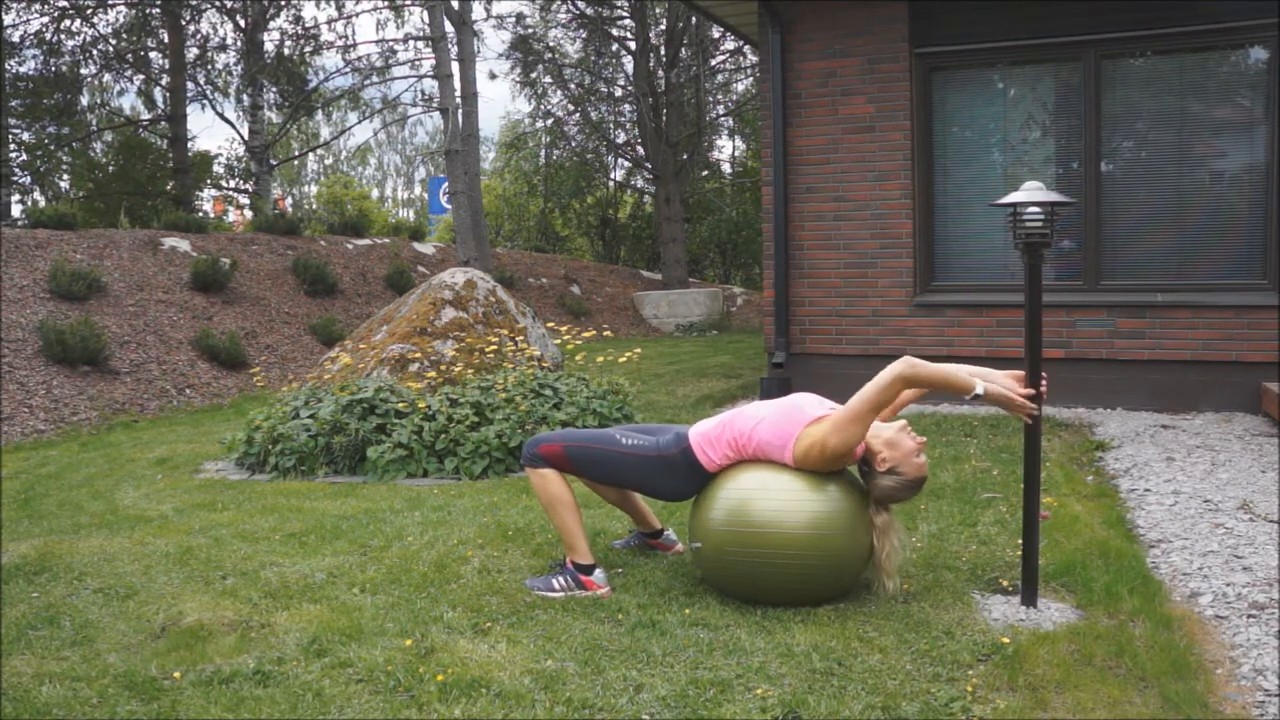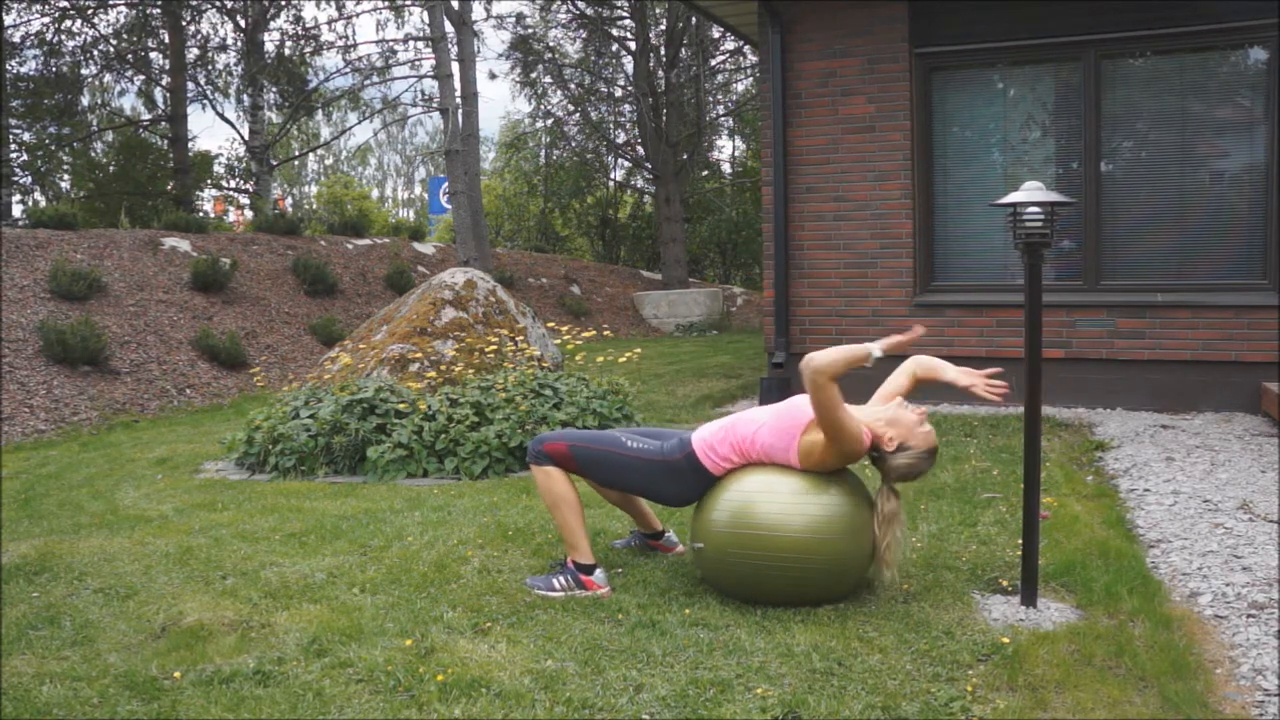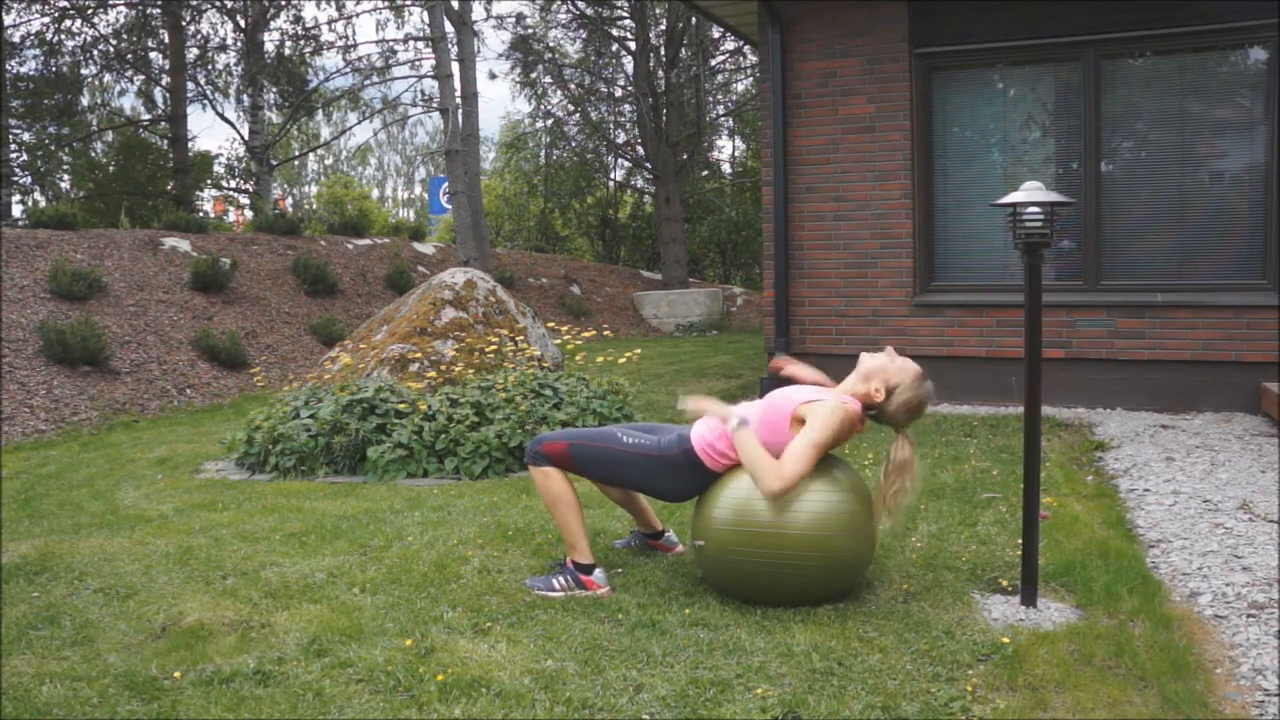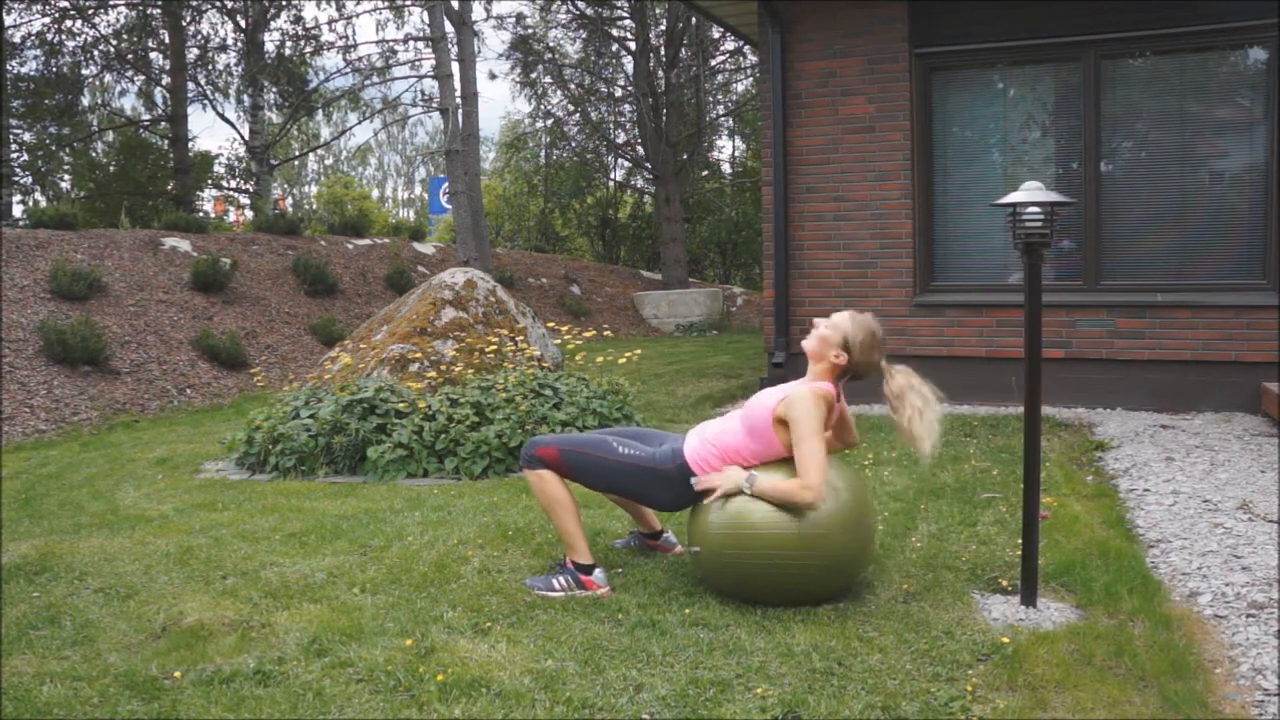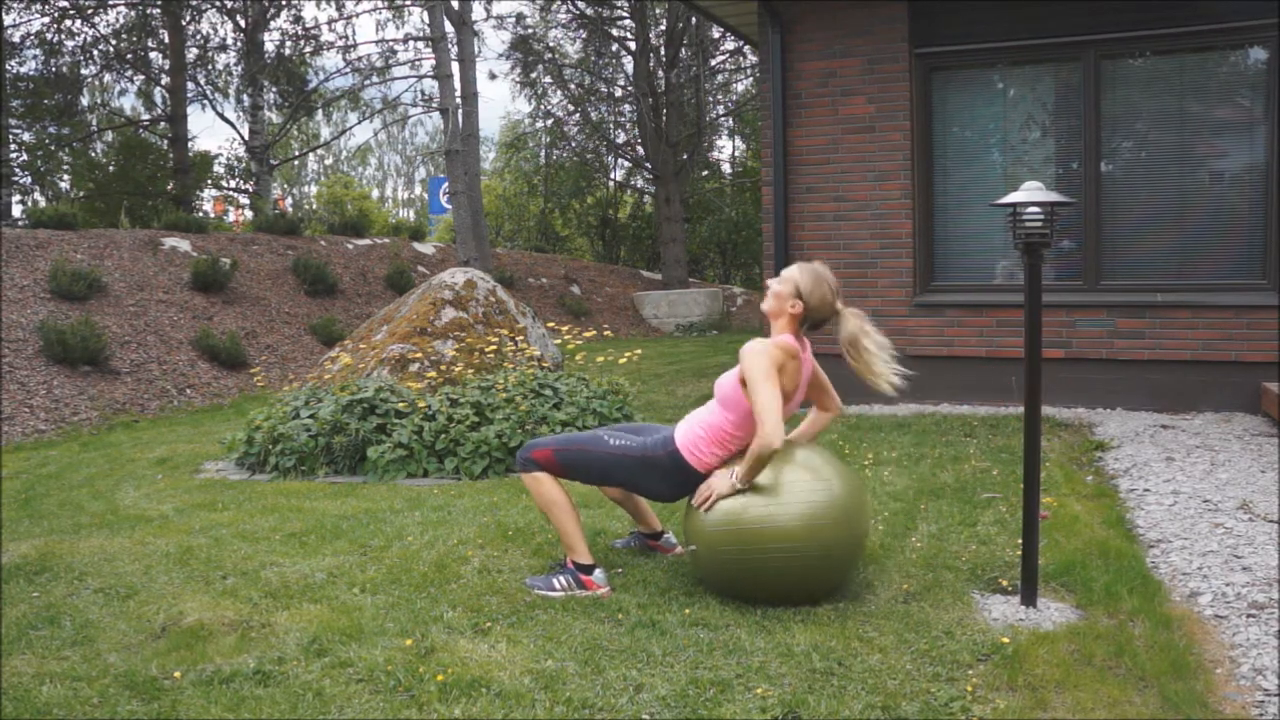
dt=0.2s
person 1, frame 1
left shoulder: (834, 447)
right shoulder: (861, 433)
right elbow: (912, 377)
right wrist: (993, 378)
left hip: (684, 461)
right hip: (692, 441)
left knee: (539, 452)
right knee: (580, 450)
left ankle: (584, 573)
right ankle: (653, 534)
person 1, frame 2
left shoulder: (844, 442)
right shoulder: (867, 421)
left elbow: (813, 367)
right elbow: (910, 369)
left wrist: (875, 350)
right wrist: (951, 371)
left hip: (687, 464)
right hip: (699, 443)
left knee: (545, 451)
right knee: (579, 447)
left ankle: (585, 573)
right ankle: (655, 535)
person 1, frame 3
left shoulder: (837, 411)
right shoulder: (848, 400)
left elbow: (774, 483)
left wrist: (732, 416)
right wrist: (818, 378)
left hip: (687, 460)
right hip: (693, 444)
left knee: (543, 450)
right knee: (596, 451)
left ankle: (583, 572)
right ankle: (656, 535)
person 1, frame 4
left shoulder: (808, 398)
right shoulder: (825, 390)
left elbow: (809, 492)
right elbow: (847, 439)
left wrist: (745, 479)
left hip: (678, 472)
right hip: (689, 451)
left knee: (537, 454)
right knee: (595, 444)
left ankle: (584, 573)
right ankle: (654, 535)
person 1, frame 5
left shoulder: (761, 352)
right shoulder: (798, 352)
left elbow: (770, 438)
right elbow: (830, 408)
left wrist: (737, 480)
right wrist: (791, 441)
left hip: (671, 462)
right hip: (683, 444)
left knee: (532, 457)
right knee: (593, 442)
left ankle: (584, 573)
right ankle: (654, 535)
